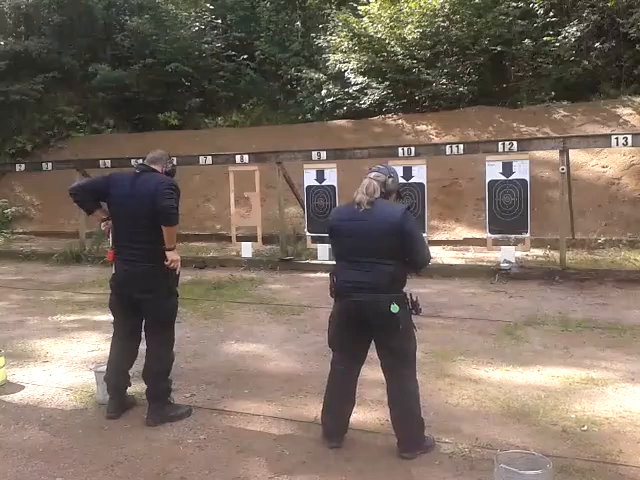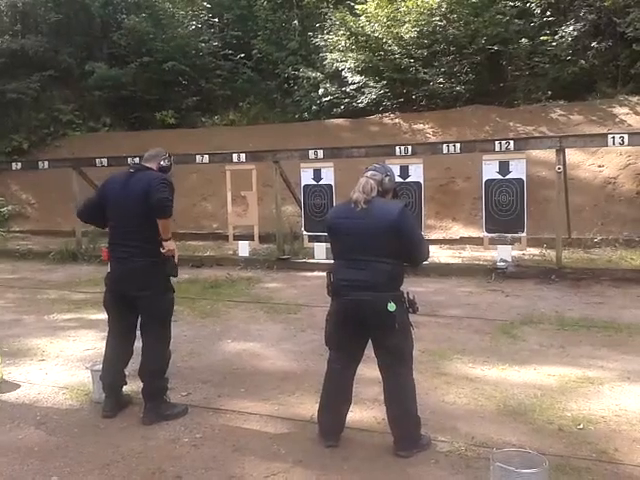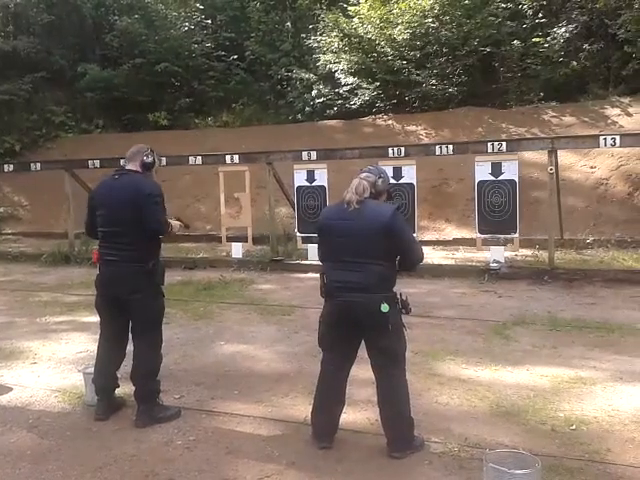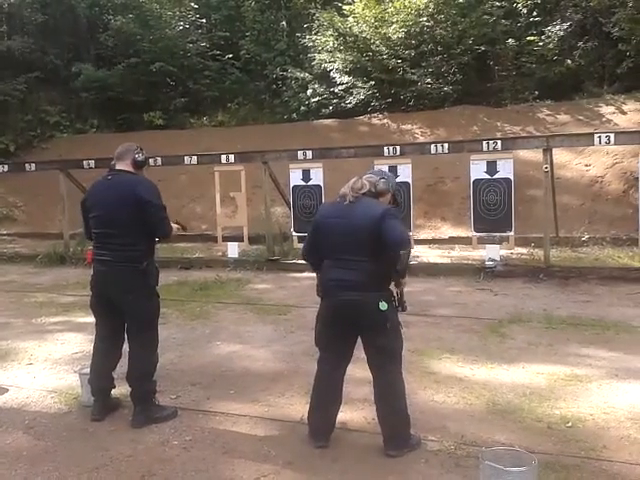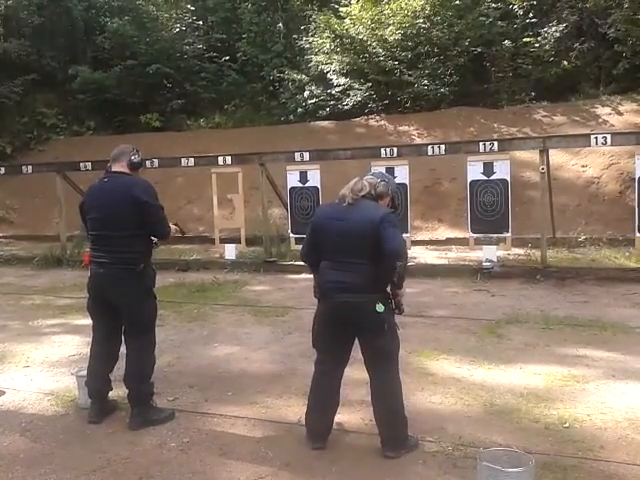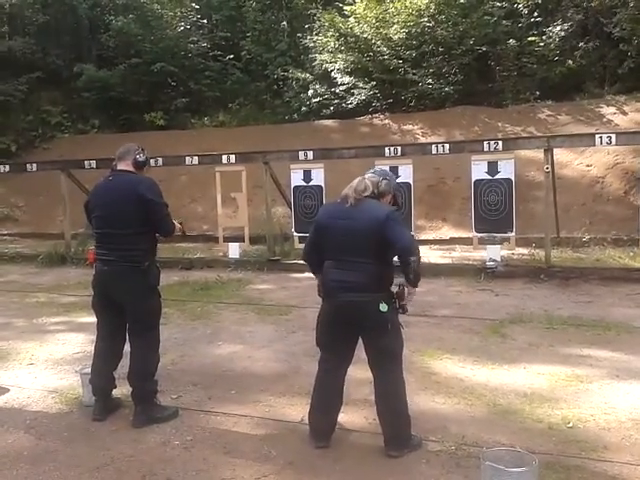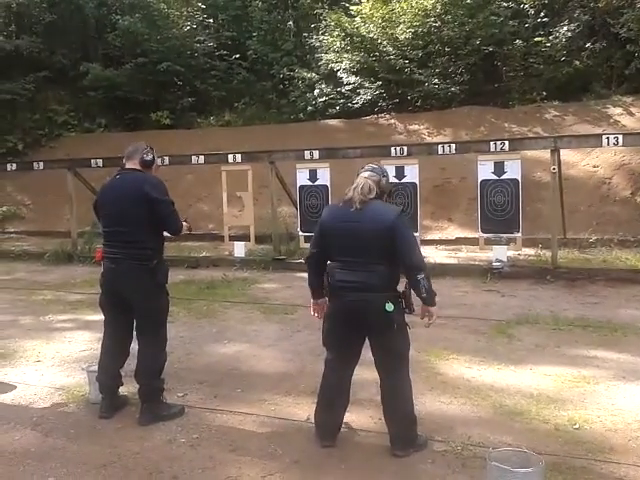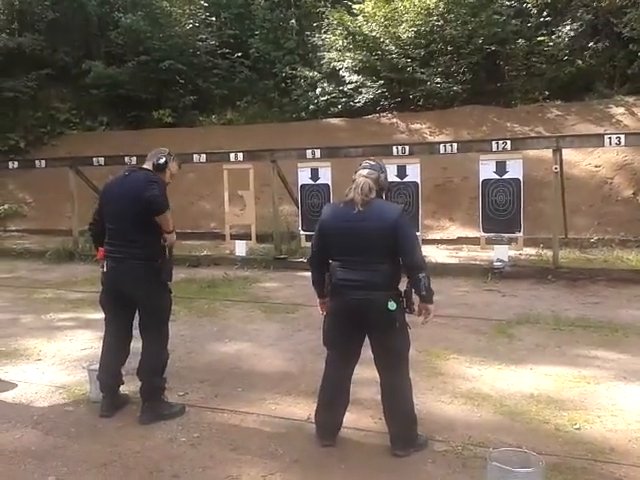
dt=0.5s
person 1, frame 1
left shoulder: (338, 215)
right shoulder: (399, 215)
right elbow: (421, 259)
left hip: (347, 302)
right hip: (387, 304)
left knee: (343, 367)
right knee: (400, 372)
left ankle: (333, 432)
right ankle: (411, 441)
person 1, frame 2
left shoulder: (336, 214)
right shoulder: (397, 212)
right elbow: (419, 254)
left hip: (345, 300)
right hip: (385, 302)
left knee: (339, 365)
right knee: (397, 370)
left ankle: (329, 431)
right ankle: (407, 439)
person 1, frame 3
left shoulder: (328, 215)
right shoulder: (388, 215)
right elbow: (414, 258)
right wrist: (388, 261)
left hip: (337, 302)
right hip: (377, 304)
left knee: (332, 367)
right knee: (390, 371)
left ankle: (322, 433)
right ankle: (400, 441)
person 1, frame 4
left shoulder: (326, 212)
right shoulder: (382, 212)
left elbow: (309, 253)
right elbow: (400, 242)
right wrist: (398, 274)
left hip: (334, 300)
right hip: (373, 302)
left knee: (329, 365)
right knee: (387, 369)
left ankle: (319, 432)
right ankle: (397, 439)
person 1, frame 5
left shoulder: (324, 213)
right shoulder: (382, 216)
left elbow: (307, 255)
right elbow: (396, 254)
right wrist: (396, 286)
left hip: (331, 302)
right hip: (370, 304)
left knee: (327, 367)
right knee: (384, 371)
left ankle: (316, 434)
right ankle: (394, 441)
person 1, frame 6
left shoulder: (327, 213)
right shoulder: (385, 214)
left elbow: (310, 254)
right elbow: (408, 250)
right wrist: (412, 281)
left hip: (335, 302)
right hip: (374, 304)
left knee: (330, 366)
right knee: (388, 371)
left ankle: (320, 432)
right ankle: (398, 440)
person 1, frame 7
left shoulder: (330, 215)
right shoulder: (392, 216)
left elbow: (314, 259)
right elbow: (412, 262)
left wrist: (318, 295)
right wrist: (428, 299)
left hip: (341, 303)
right hip: (381, 304)
left knee: (337, 367)
right knee: (394, 372)
left ankle: (326, 432)
right ankle: (403, 440)
person 1, frame 8
left shoulder: (330, 213)
right shoulder: (393, 214)
left elbow: (316, 259)
right elbow: (414, 260)
left wrist: (323, 293)
right wrist: (426, 296)
left hip: (342, 302)
right hip: (383, 303)
left knee: (337, 367)
right knee: (394, 371)
left ankle: (326, 431)
right ankle: (404, 440)
person 2, frame 1
left shoulder: (116, 181)
right shoulder: (165, 184)
left elbow: (77, 190)
right elbow: (168, 213)
left wrist: (105, 217)
right wrist: (171, 248)
left hip: (123, 272)
right hip: (155, 274)
left knee: (123, 335)
right knee: (159, 340)
left ankle: (116, 399)
right ankle: (159, 406)
person 2, frame 2
left shoulder: (113, 182)
right shoulder: (159, 181)
left elbow: (85, 213)
right elbow: (161, 205)
right wrist: (167, 238)
left hip: (118, 270)
right hip: (150, 271)
left knee: (118, 333)
right knee: (155, 338)
left ankle: (112, 398)
right ankle: (155, 404)
person 2, frame 3
left shoulder: (101, 188)
right shoulder: (146, 186)
left elbow: (91, 230)
right elbow: (156, 226)
right wrist: (171, 225)
left hip: (108, 273)
right hip: (139, 275)
left knee: (110, 336)
right knee: (147, 340)
left ankle: (104, 401)
right ankle: (148, 407)
person 2, frame 4
left shoulder: (93, 190)
right shoulder: (142, 186)
left elbow: (90, 233)
right elbow: (161, 231)
right wrist: (172, 228)
left hip: (102, 273)
right hip: (134, 275)
left knee: (106, 336)
right knee: (142, 340)
left ankle: (101, 401)
right ankle: (144, 407)
person 2, frame 5
left shoulder: (91, 192)
right shoulder: (139, 187)
left elbow: (93, 231)
right elbow: (159, 230)
right wrist: (170, 229)
left hip: (99, 275)
right hip: (131, 276)
left knee: (103, 338)
right knee: (140, 342)
left ankle: (97, 403)
right ankle: (141, 409)
person 2, frame 6
left shoulder: (97, 191)
right shoulder: (144, 185)
left elbow: (98, 227)
right elbow: (164, 227)
right wrist: (174, 227)
left hip: (104, 273)
right hip: (136, 275)
left knee: (107, 336)
right knee: (144, 340)
left ankle: (102, 401)
right ankle: (145, 406)
person 2, frame 7
left shoulder: (105, 190)
right shoulder: (150, 184)
right elbow: (172, 225)
right wrist: (182, 226)
left hip: (112, 271)
right hip: (144, 273)
left knee: (114, 334)
right knee: (151, 338)
left ankle: (108, 399)
right ankle: (151, 404)
person 2, frame 8
left shoulder: (112, 186)
right shoulder: (150, 181)
left elbow: (96, 229)
right elbow: (157, 203)
right wrist: (169, 231)
left hip: (114, 270)
right hip: (147, 272)
left knee: (115, 333)
right knee: (154, 337)
left ankle: (109, 397)
right ankle: (152, 404)
